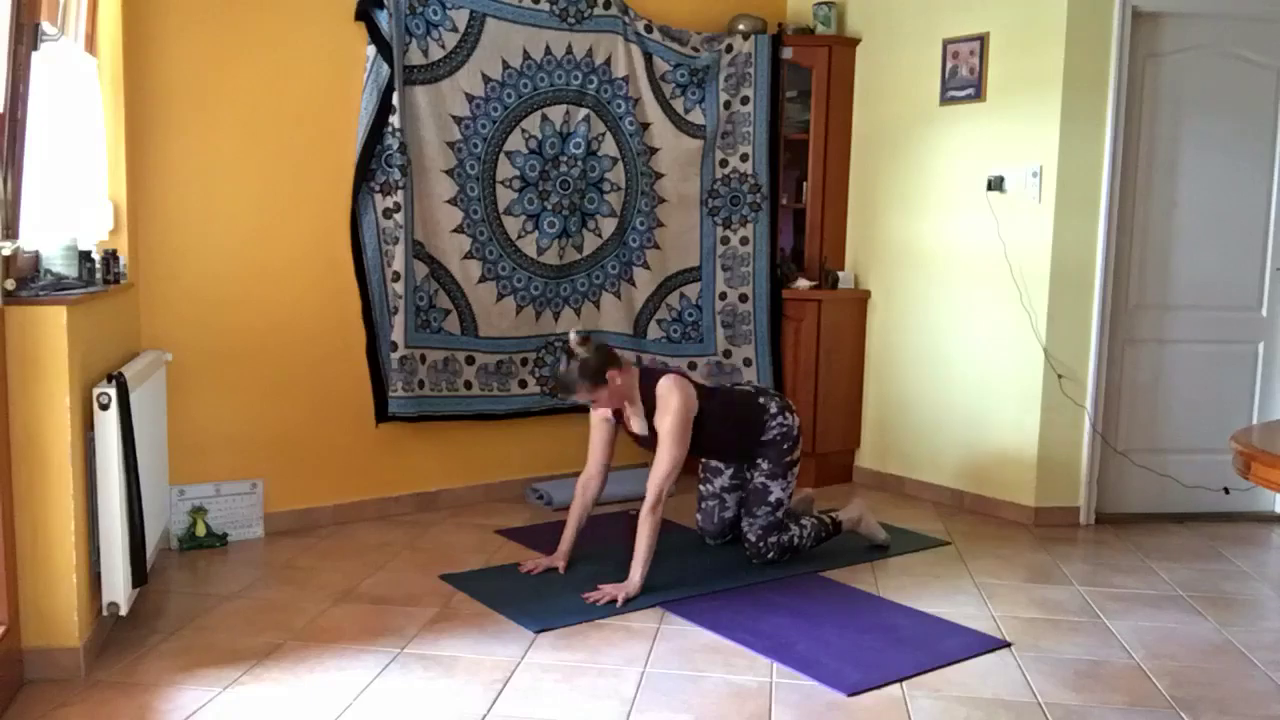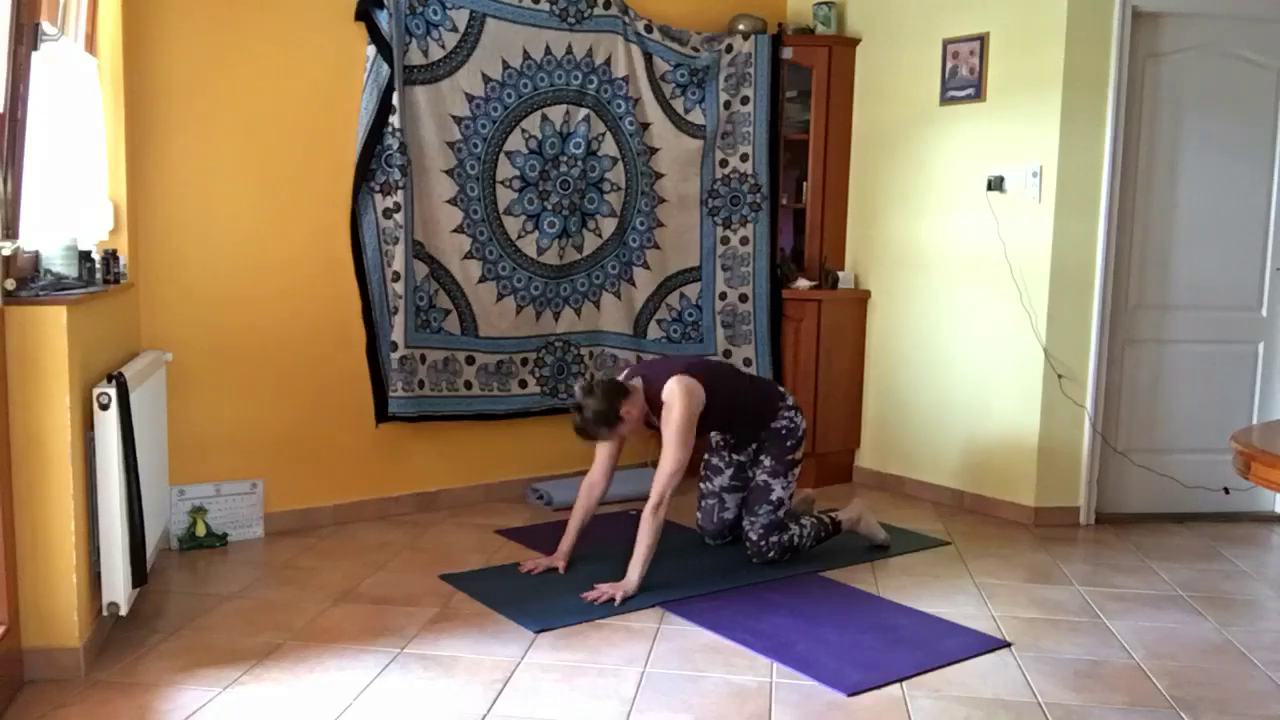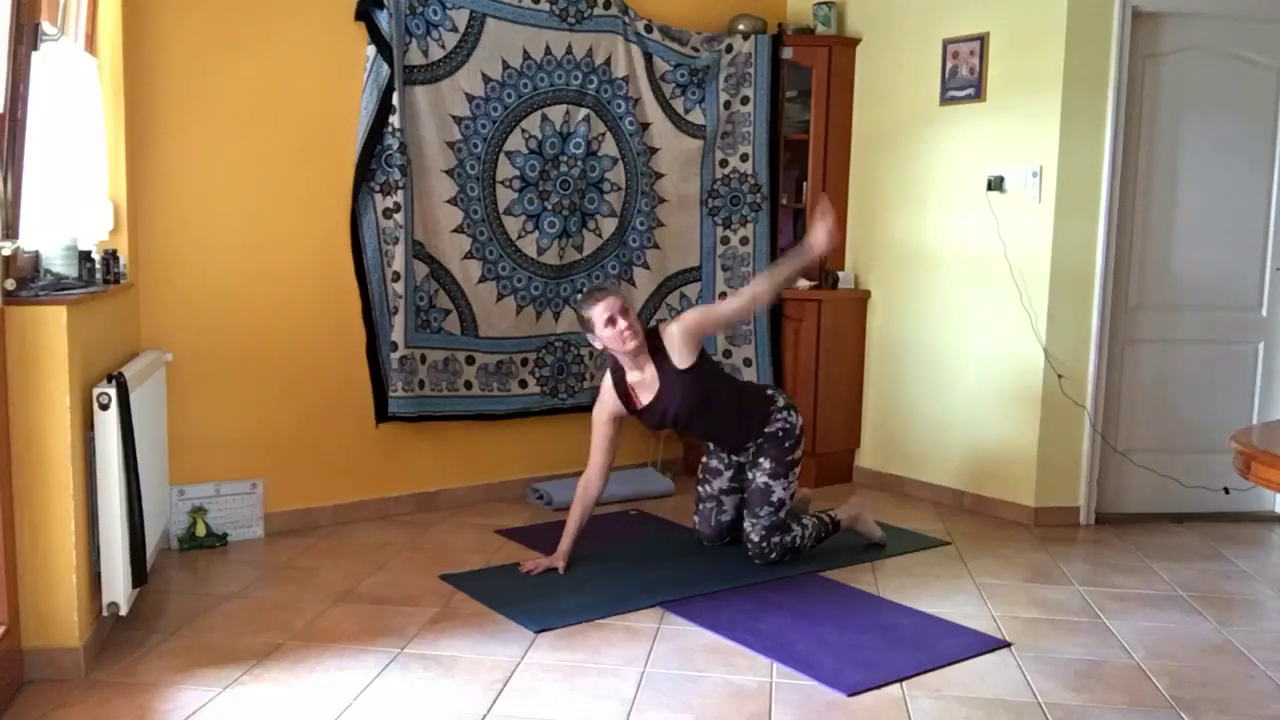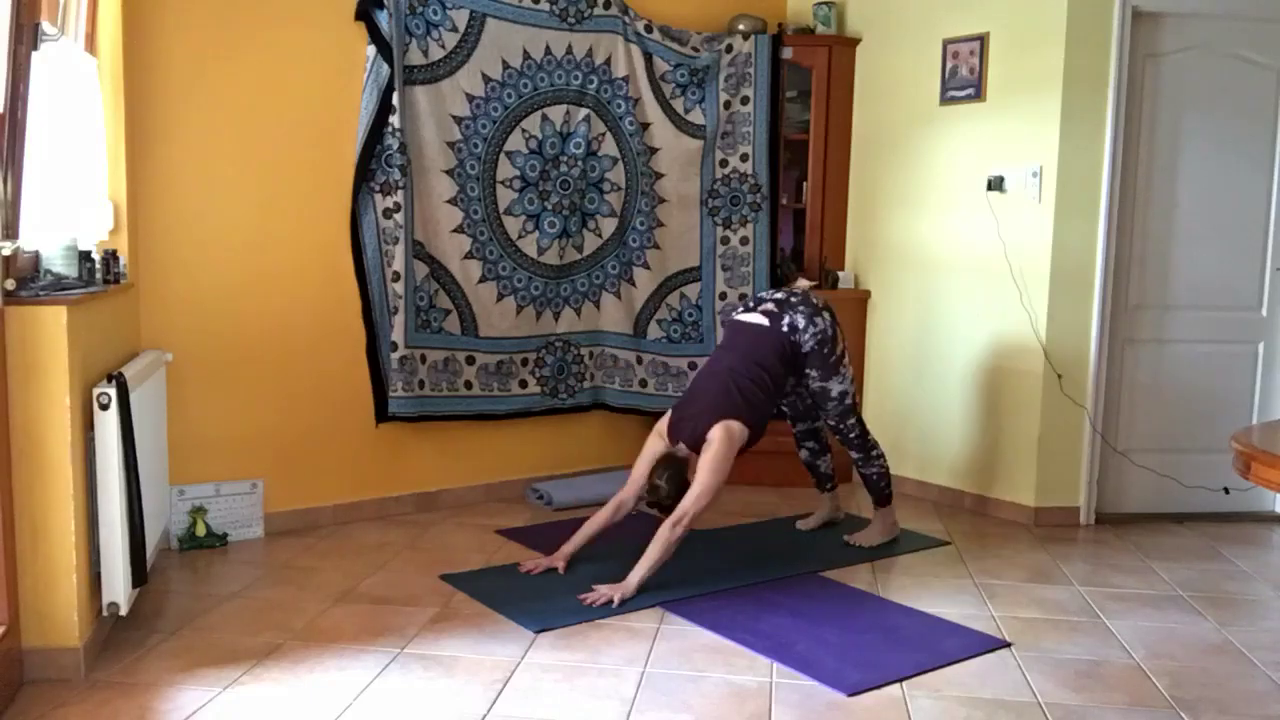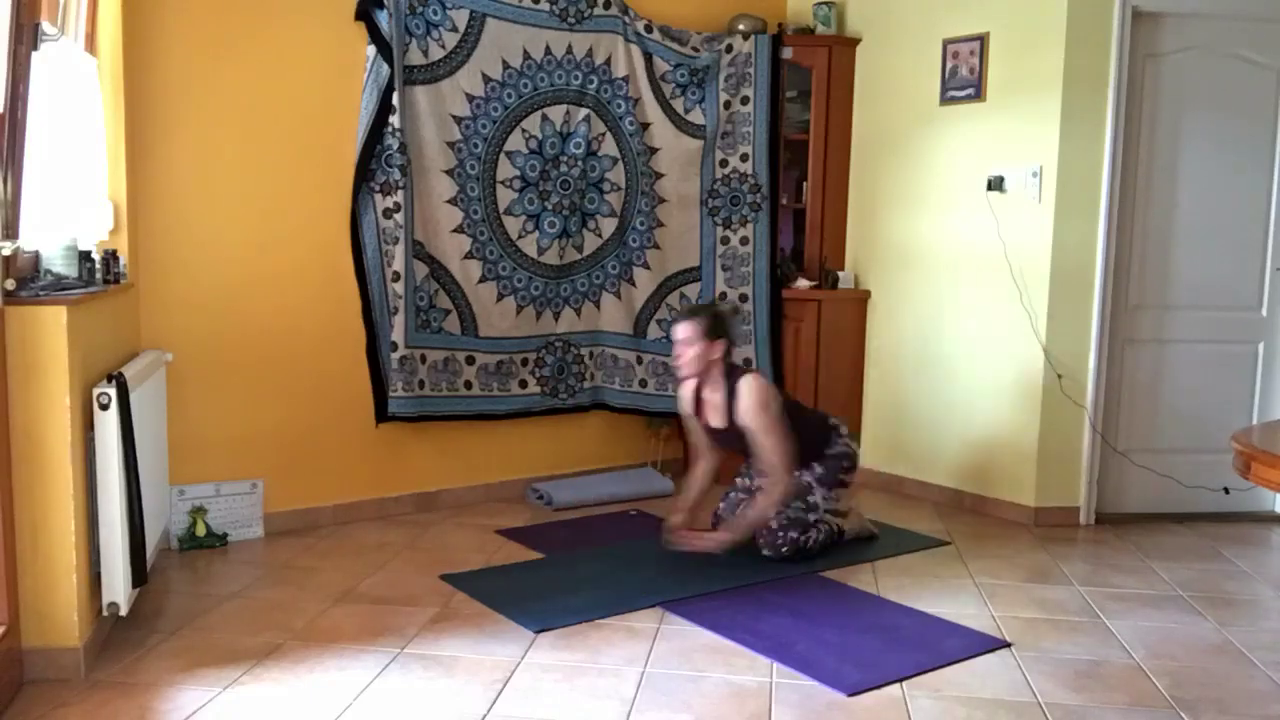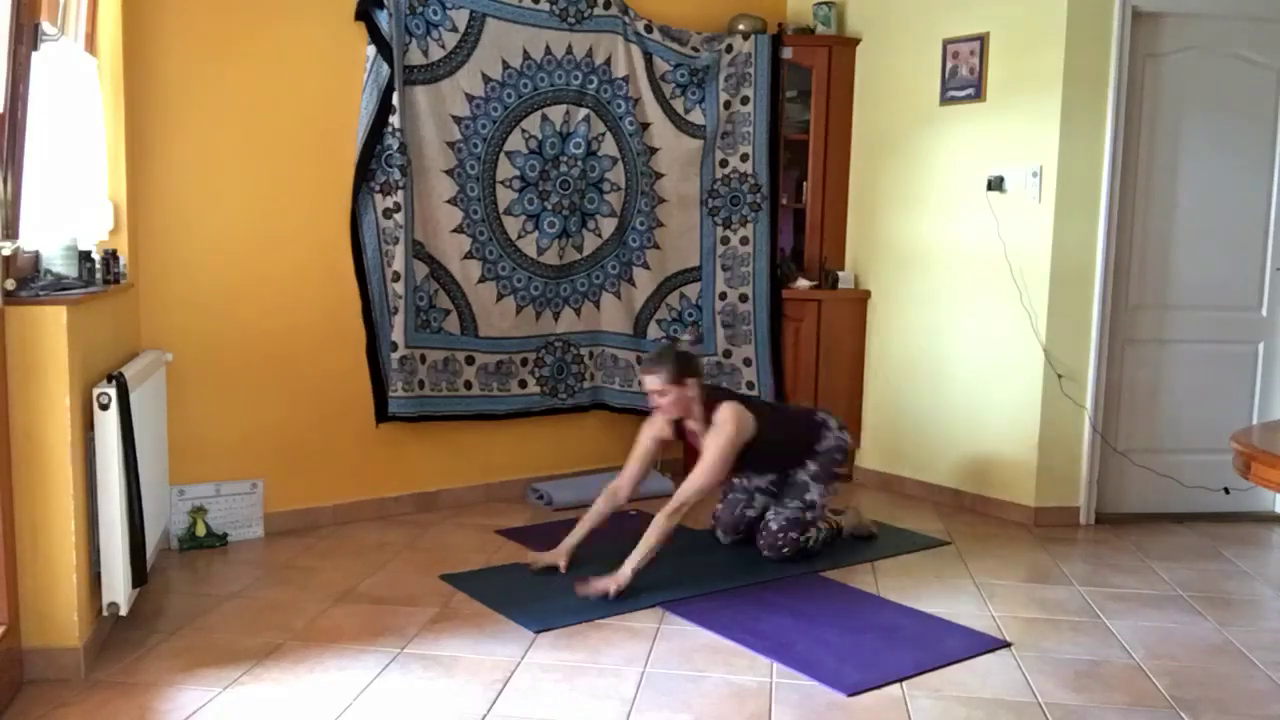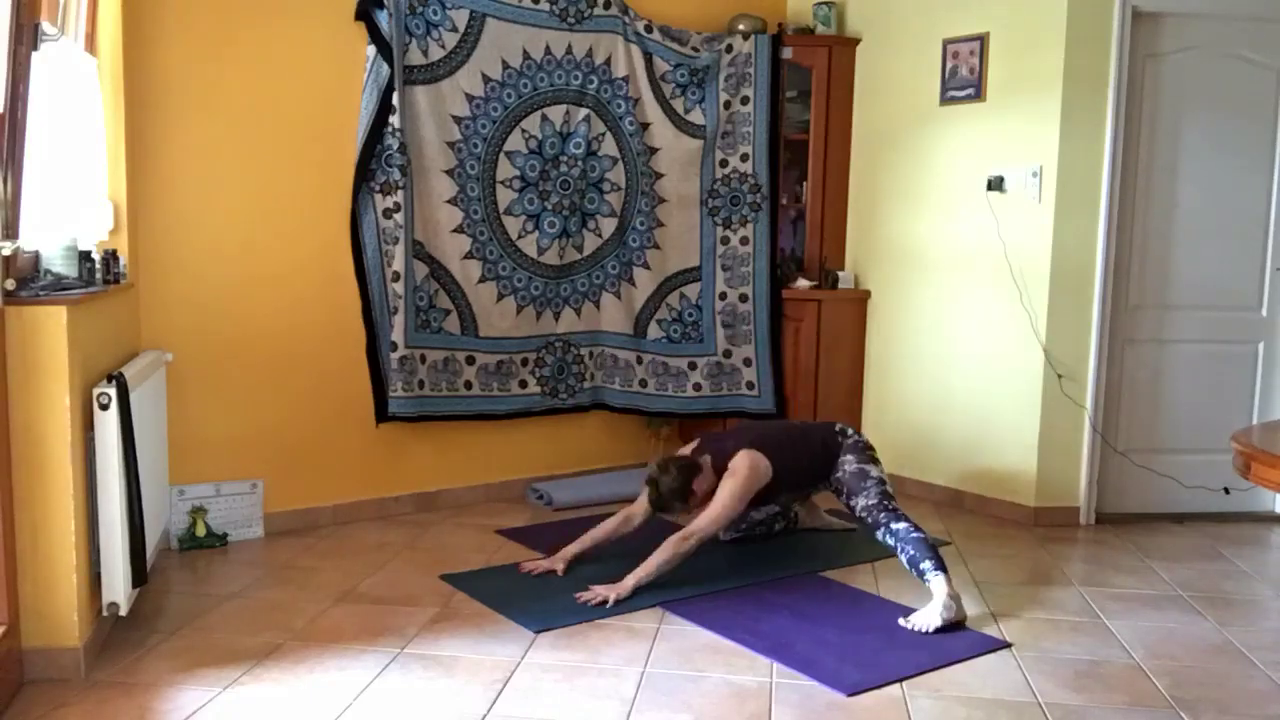
dt=0.2s
person 1, frame 1
left shoulder: (671, 397)
right shoulder: (609, 398)
left elbow: (655, 499)
right elbow: (590, 480)
left wrist: (634, 582)
right wrist: (562, 551)
left hip: (770, 426)
right hip: (726, 438)
left knee: (763, 546)
right knee: (713, 530)
left ankle: (848, 517)
right ankle: (790, 504)
person 1, frame 2
left shoulder: (676, 392)
right shoulder: (621, 391)
left elbow: (659, 499)
right elbow: (596, 479)
left wrist: (631, 580)
right wrist: (562, 552)
left hip: (776, 422)
right hip: (732, 432)
left knee: (763, 543)
right knee: (713, 530)
left ankle: (849, 518)
right ankle: (790, 506)
person 1, frame 3
left shoulder: (677, 338)
right shoulder: (612, 391)
left elbow: (746, 302)
right elbow: (592, 480)
left wrist: (810, 250)
right wrist: (562, 552)
left hip: (770, 428)
right hip: (726, 446)
left knee: (763, 546)
right knee: (712, 532)
left ankle: (846, 516)
right ankle: (788, 501)
person 1, frame 4
left shoulder: (720, 438)
right shoulder: (669, 429)
left elbow: (679, 523)
right elbow: (623, 500)
left wrist: (629, 585)
right wrist: (564, 552)
left ankle: (884, 516)
right ankle: (828, 502)
person 1, frame 5
left shoulder: (751, 392)
right shoulder: (689, 393)
left elbow: (780, 477)
right elbow: (707, 460)
left wrist: (730, 534)
right wrist: (683, 511)
left hip: (826, 459)
left knee: (778, 541)
left ankle: (845, 525)
right ankle: (819, 509)
person 1, frame 6
left shoulder: (729, 419)
right shoulder: (665, 420)
left elbow: (677, 506)
right elbow: (621, 487)
left wrist: (624, 573)
right wrist: (566, 547)
left hip: (819, 443)
right hip: (771, 463)
left knee: (778, 541)
left ankle: (844, 522)
right ankle: (812, 512)
person 1, frame 7
left shoulder: (743, 469)
right shoulder: (693, 462)
left elbow: (690, 536)
right elbow: (633, 515)
left wrist: (627, 584)
right wrist: (565, 555)
left hip: (842, 451)
left knee: (877, 513)
right knee: (732, 527)
left ankle: (944, 595)
right ankle: (802, 513)
